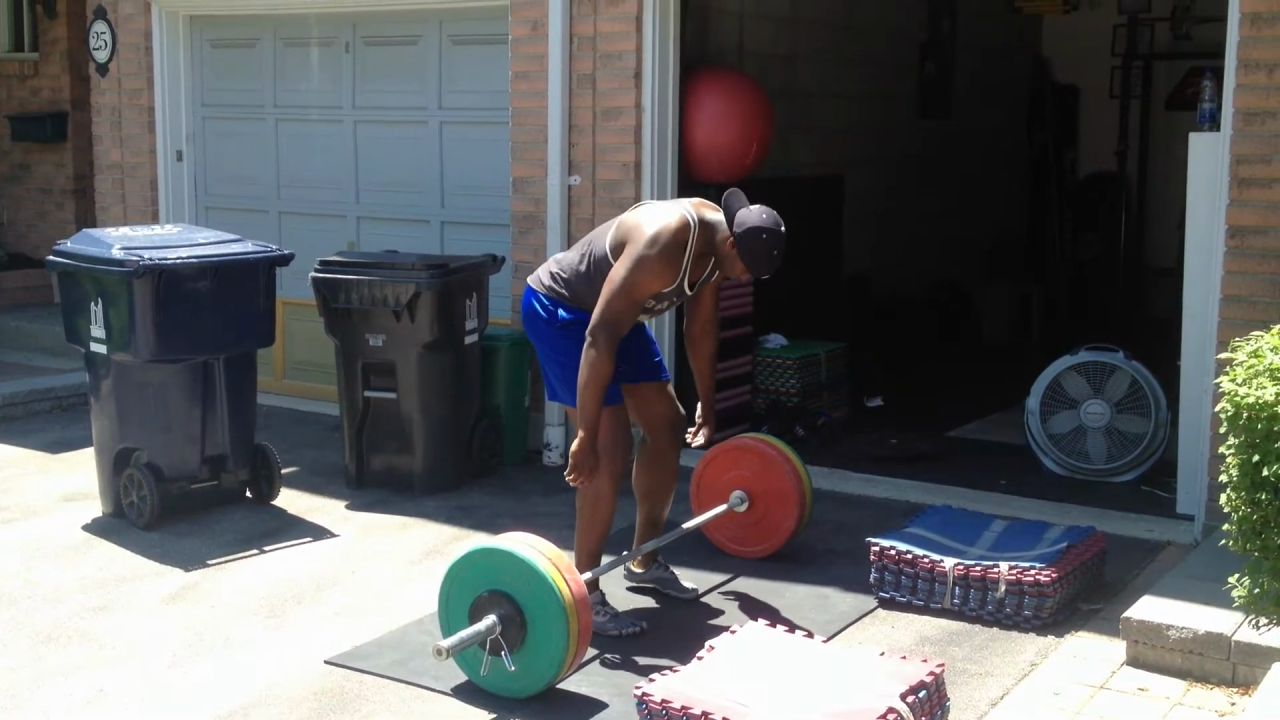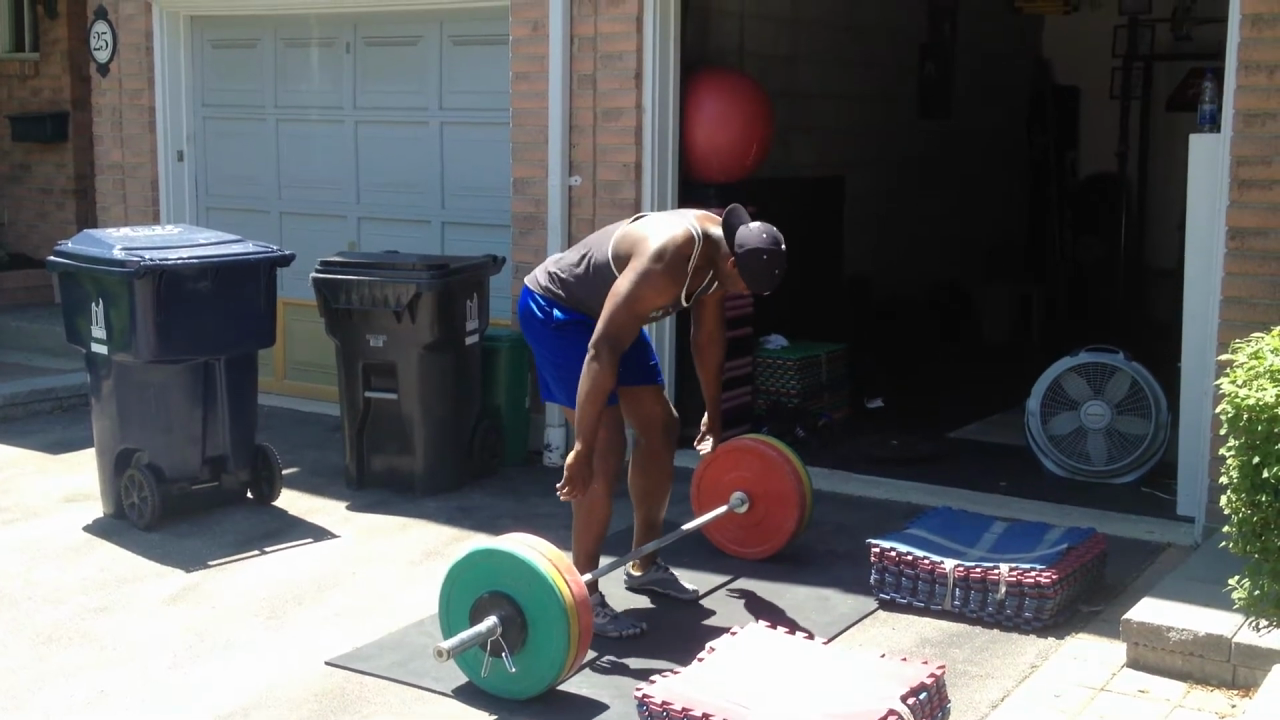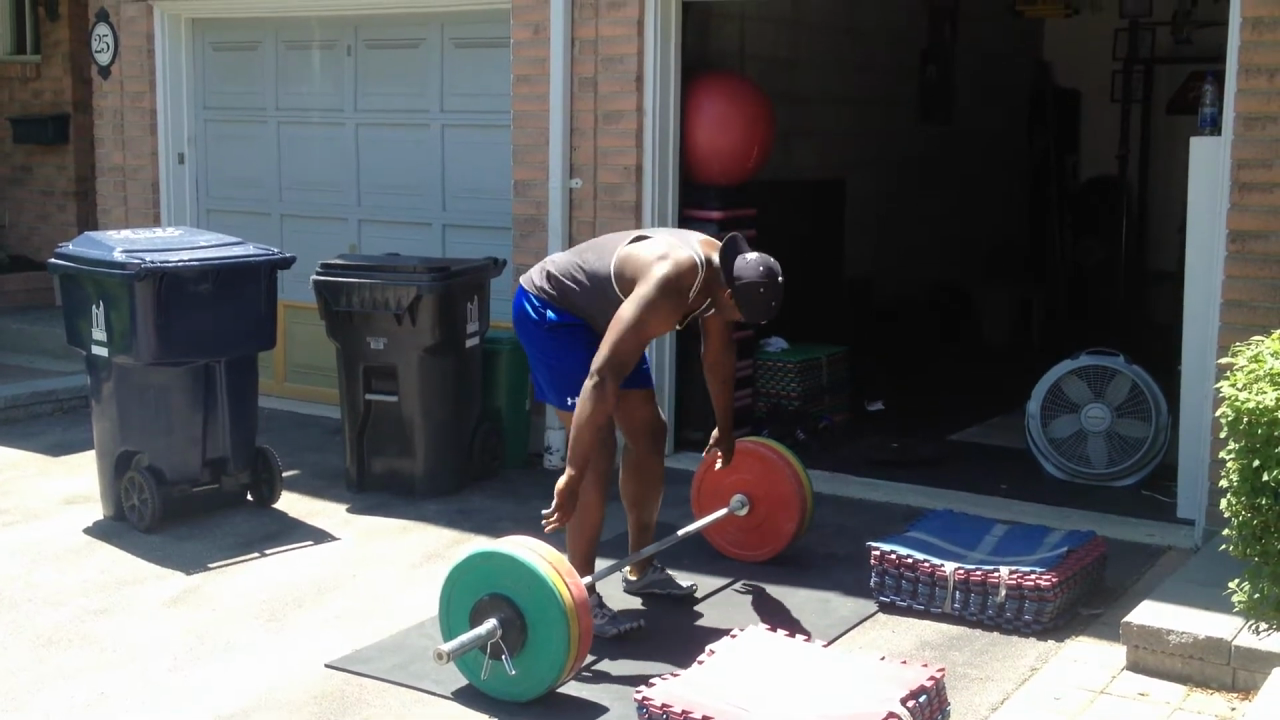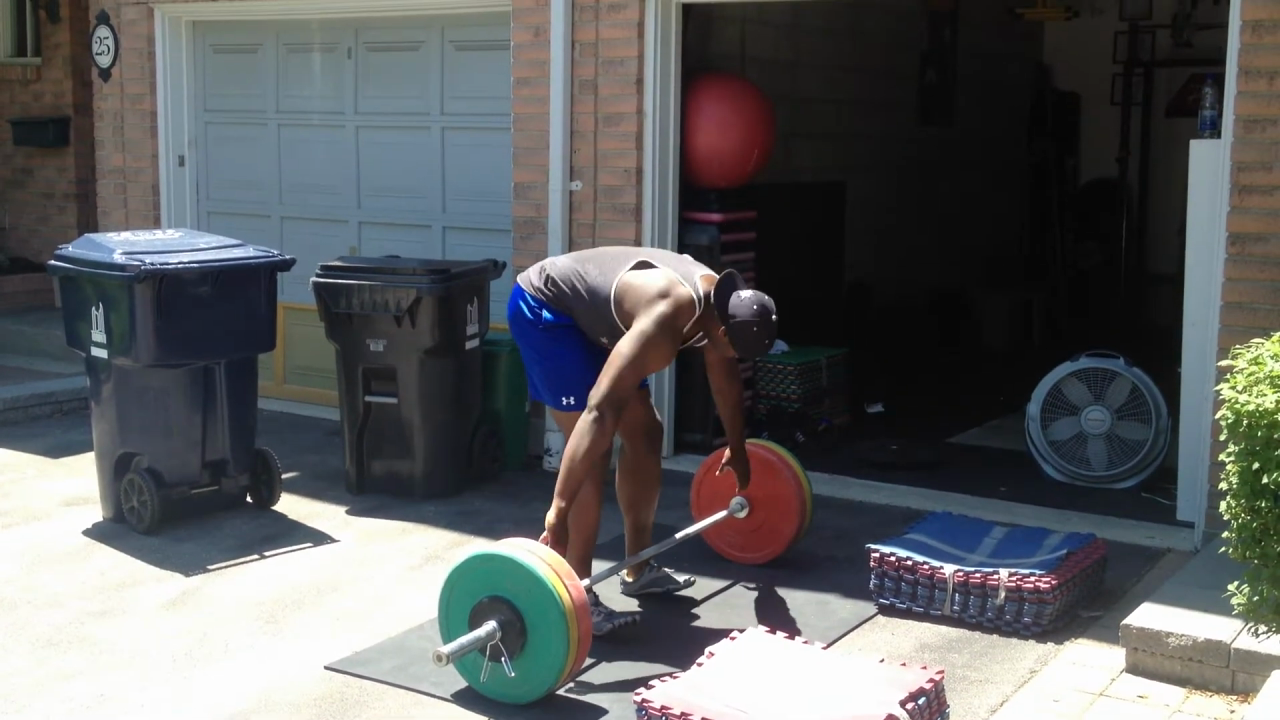
dt=0.1s
person 1, frame 1
left shoulder: (716, 237)
right shoulder: (662, 244)
left elbow: (702, 324)
right elbow: (600, 338)
left wrist: (706, 401)
right wrist: (585, 434)
left hip: (615, 310)
right hip: (560, 309)
left knee: (667, 427)
right knee: (611, 450)
left ankle: (645, 562)
right ankle: (584, 596)
person 1, frame 2
left shoulder: (717, 251)
right shoulder: (666, 258)
left elbow: (709, 333)
right elbow: (602, 351)
left wrist: (713, 410)
right wrist: (582, 447)
left hip: (611, 316)
right hip: (556, 308)
left knee: (661, 429)
right knee: (606, 453)
left ankle: (644, 565)
right ankle: (583, 597)
person 1, frame 3
left shoulder: (722, 271)
right shoulder: (669, 284)
left elbow: (717, 350)
right elbow: (601, 378)
left wrist: (724, 426)
right wrist: (572, 472)
left hip: (595, 312)
right hip: (549, 309)
left knee: (650, 432)
right knee: (596, 451)
left ankle: (642, 569)
right ankle: (582, 596)
person 1, frame 4
left shoulder: (718, 299)
right shoulder: (667, 316)
left elbow: (725, 375)
right elbow: (600, 411)
left wrist: (737, 447)
right wrist: (560, 506)
left hip: (591, 317)
right hip: (544, 308)
left knee: (646, 433)
right knee: (593, 453)
left ankle: (639, 570)
right ankle: (580, 597)
